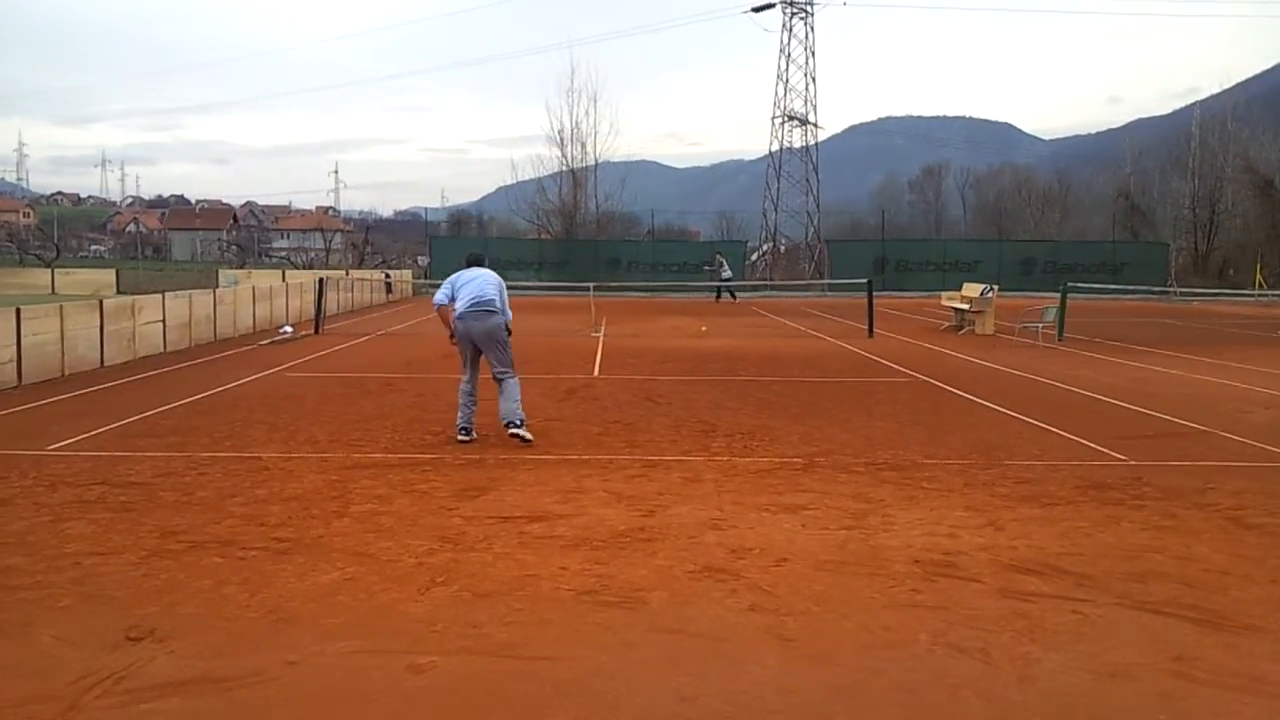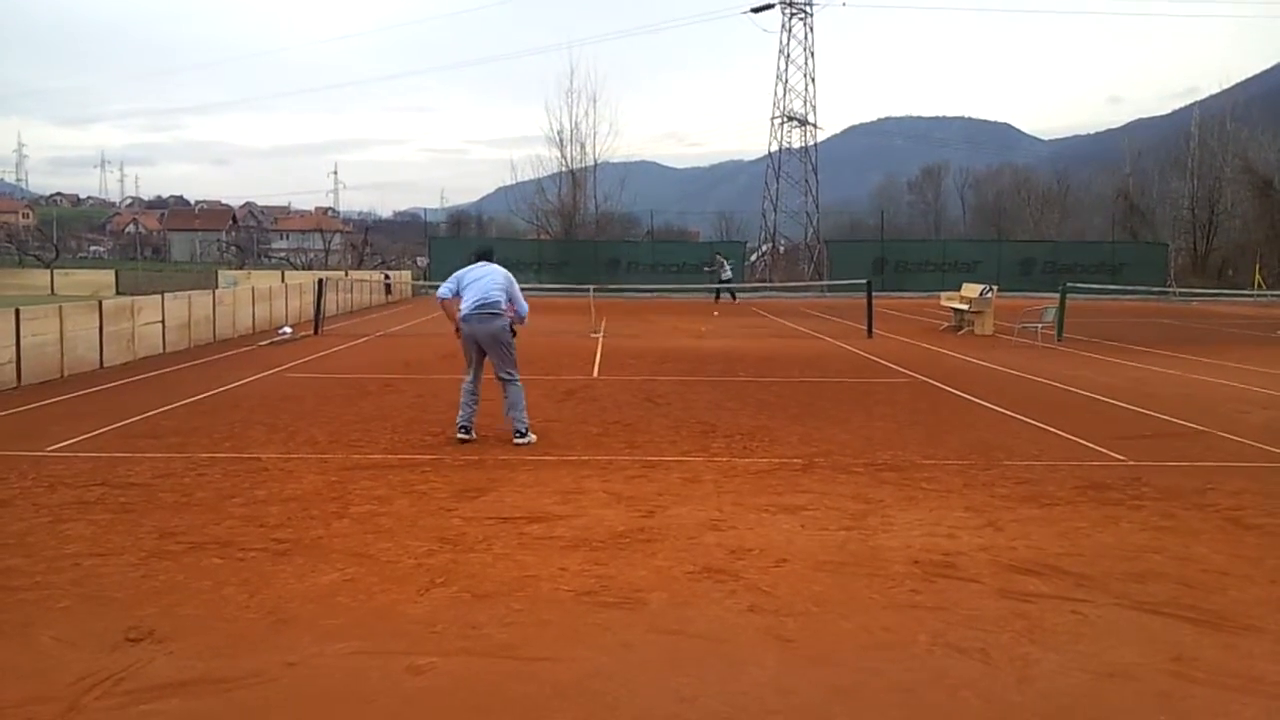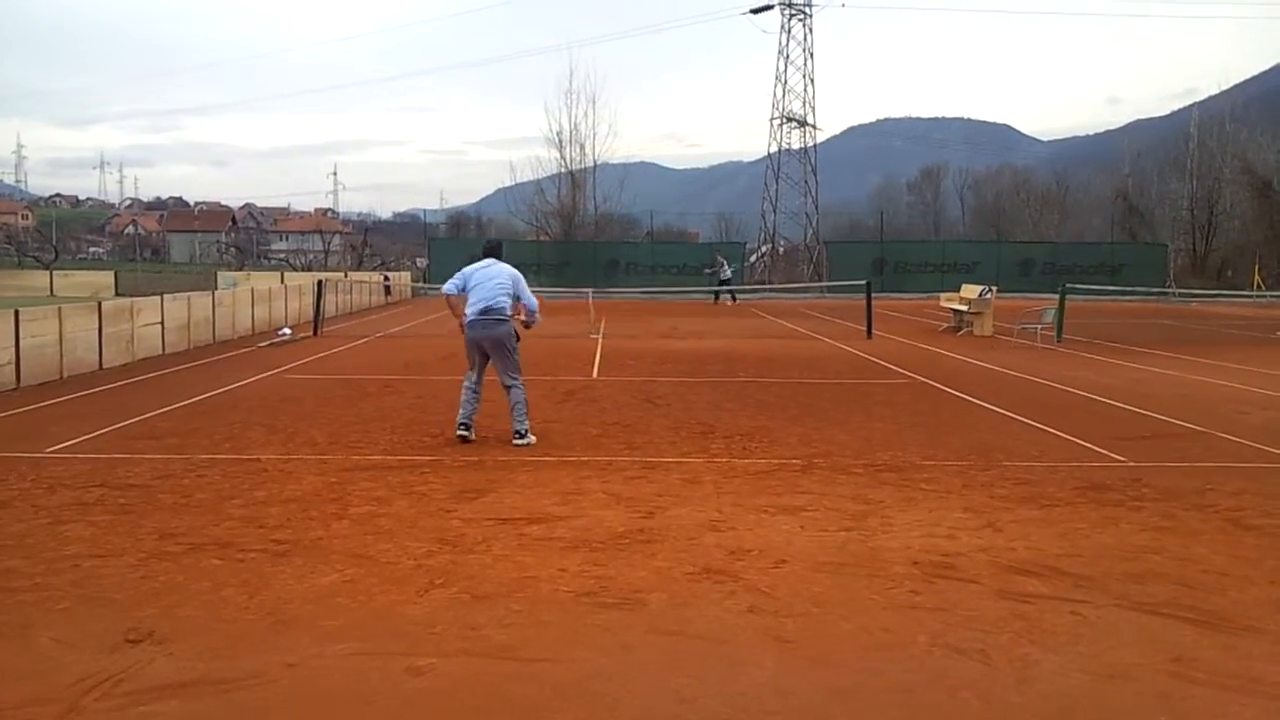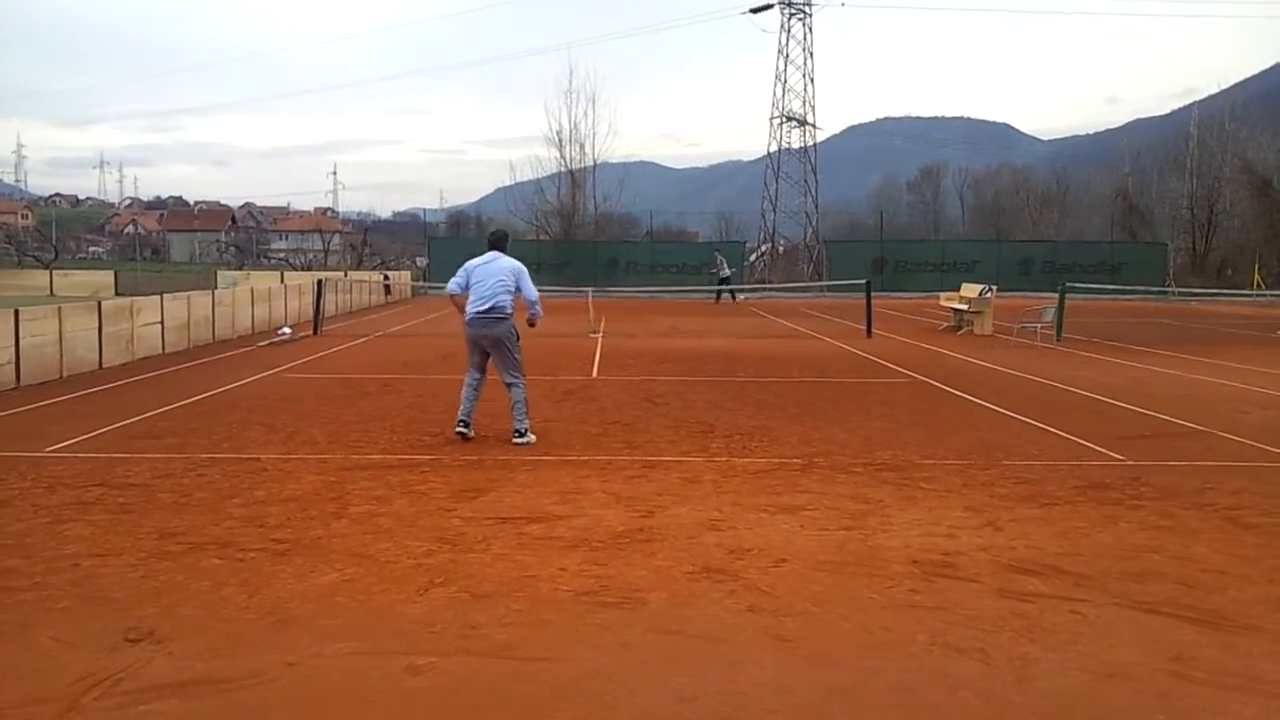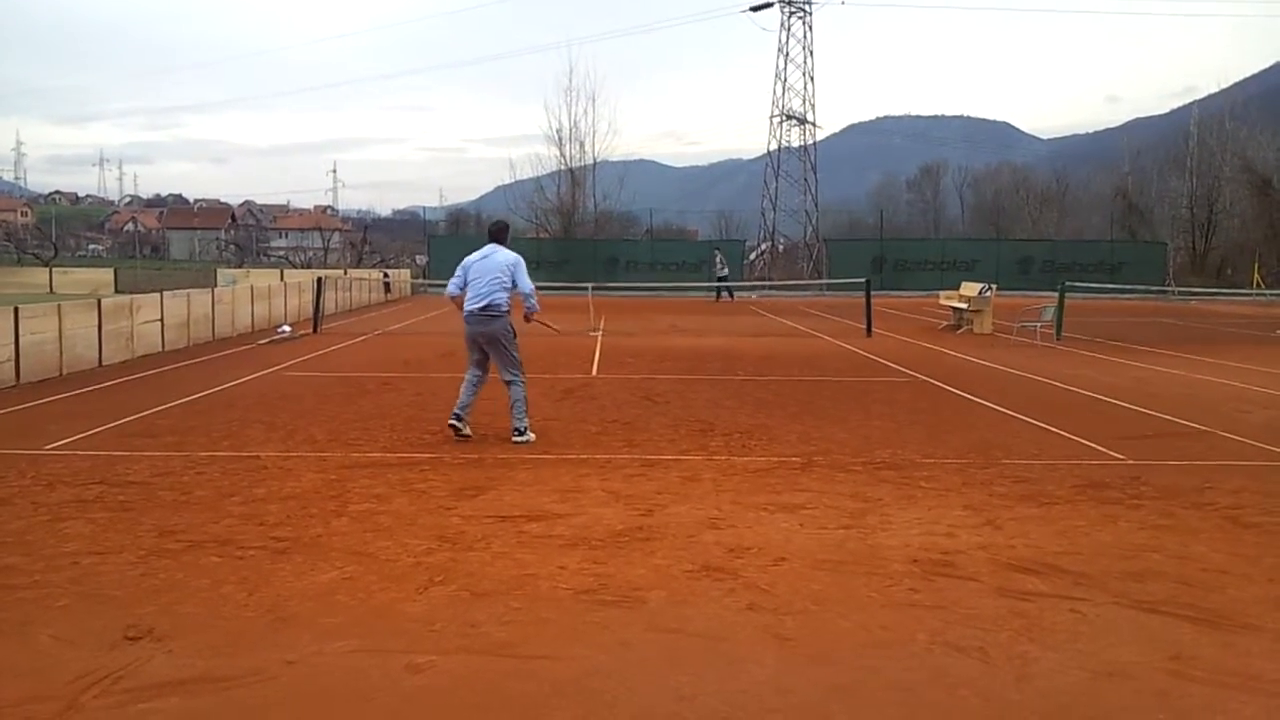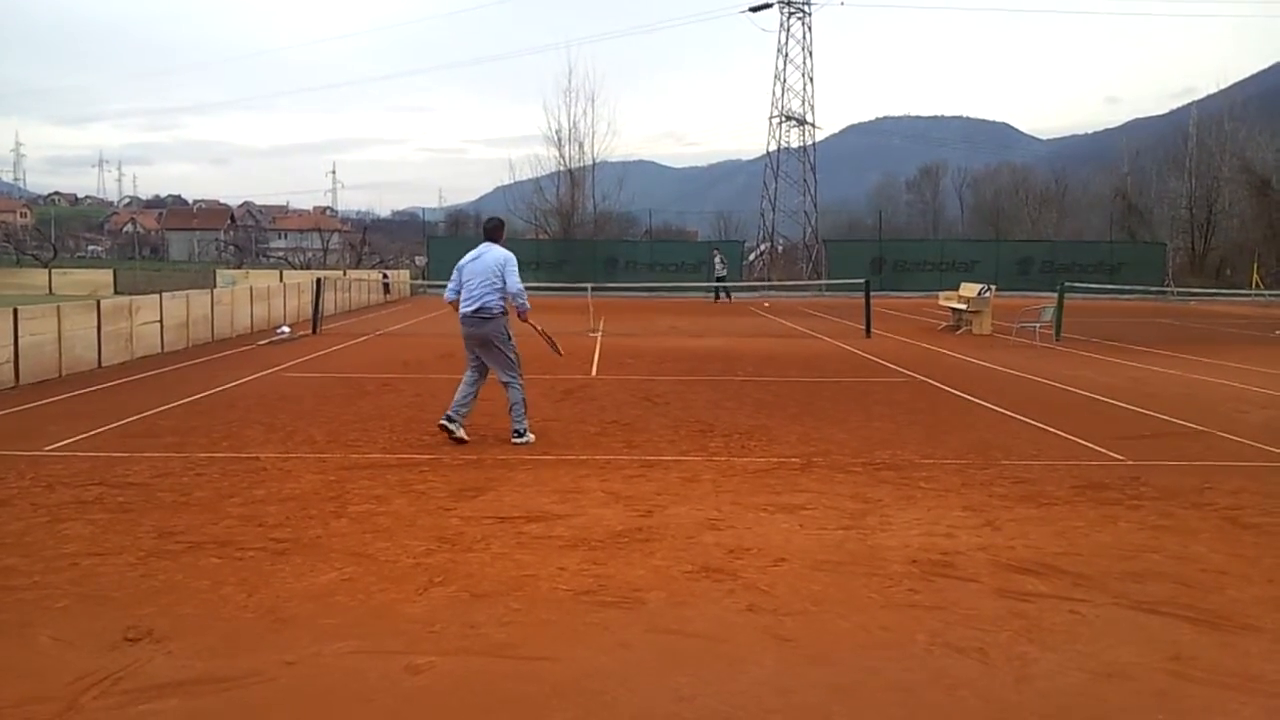
dt=0.1s
person 1, frame 1
left shoulder: (455, 278)
right shoulder: (494, 277)
left elbow: (439, 302)
right elbow: (505, 313)
left wrist: (450, 329)
left hip: (463, 323)
right hip: (491, 321)
left knee: (468, 377)
right knee: (505, 375)
left ankle: (465, 428)
right ankle: (514, 423)
person 1, frame 2
left shoulder: (462, 273)
right shoulder: (504, 273)
left elbow: (443, 295)
right elbow: (522, 312)
left wrist: (456, 322)
right wrist: (514, 318)
left hip: (469, 324)
right hip: (496, 324)
left knee: (472, 377)
right knee: (510, 378)
left ankle: (464, 426)
right ankle: (520, 431)
person 1, frame 3
left shoulder: (468, 270)
right shoulder: (512, 272)
left elbow: (449, 290)
right elbow: (531, 304)
left wrist: (460, 318)
right wrist: (530, 321)
left hip: (473, 327)
right hip: (500, 326)
left knee: (473, 378)
right knee: (513, 381)
left ankle: (464, 424)
right ankle: (521, 432)
person 1, frame 4
left shoulder: (471, 265)
right shoulder: (516, 265)
left elbow: (453, 289)
right elbow: (532, 297)
left wrist: (465, 314)
right wrist: (534, 318)
left hip: (474, 326)
right hip: (500, 325)
left knee: (474, 374)
right knee: (514, 379)
left ankle: (464, 421)
right ankle: (520, 430)
person 1, frame 5
left shoulder: (470, 259)
right shoulder: (513, 258)
left elbow: (452, 292)
right elbow: (526, 290)
right wrist: (530, 312)
left hip: (472, 322)
right hip: (497, 321)
left knee: (475, 371)
right knee: (514, 375)
left ankle: (459, 416)
right ankle: (520, 429)
person 1, frame 6
left shoulder: (466, 259)
right shoulder: (506, 256)
left elbow: (450, 296)
right elbow: (515, 288)
right wrist: (523, 311)
left hip: (468, 323)
right hip: (492, 323)
left knee: (474, 373)
right knee: (511, 377)
left ankle: (452, 417)
right ankle: (519, 430)
